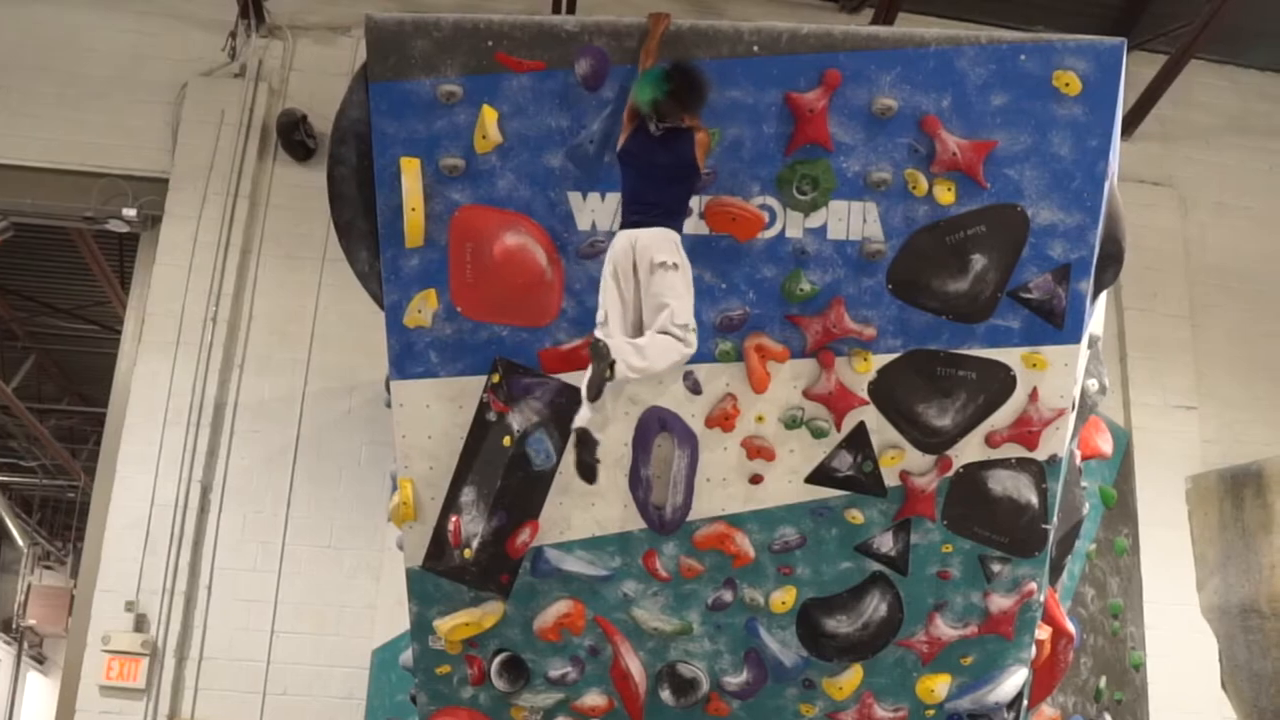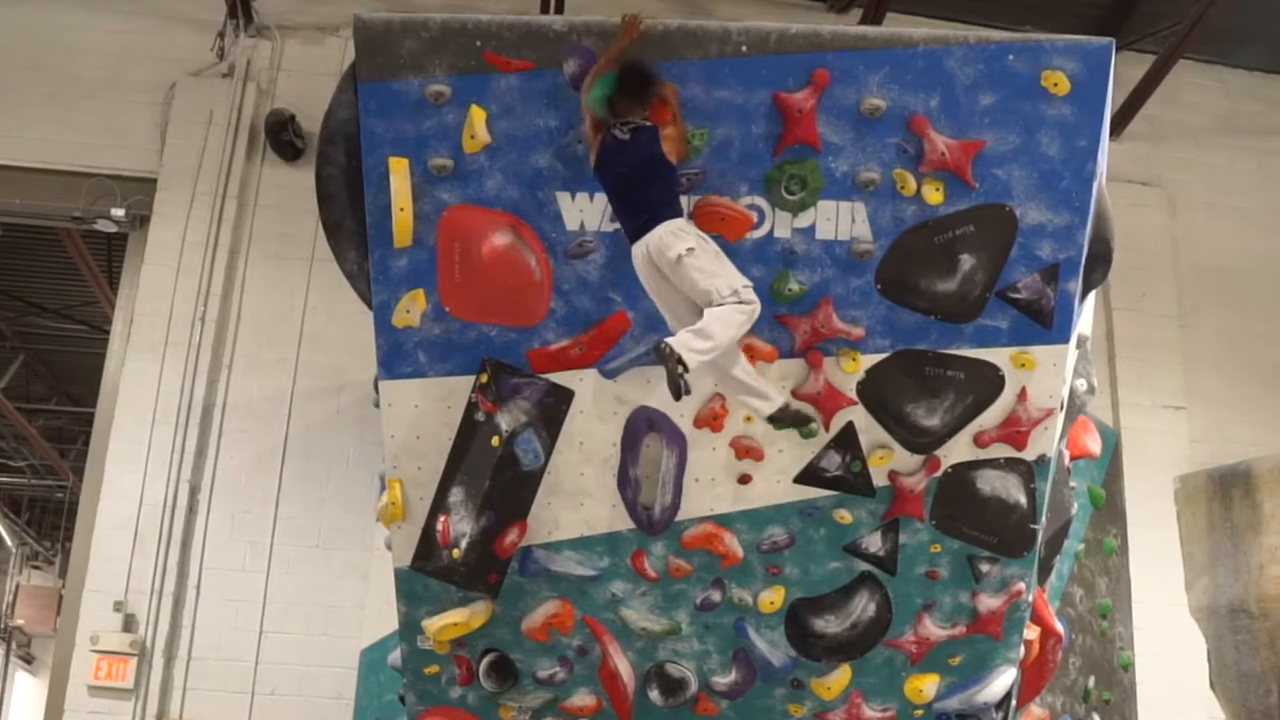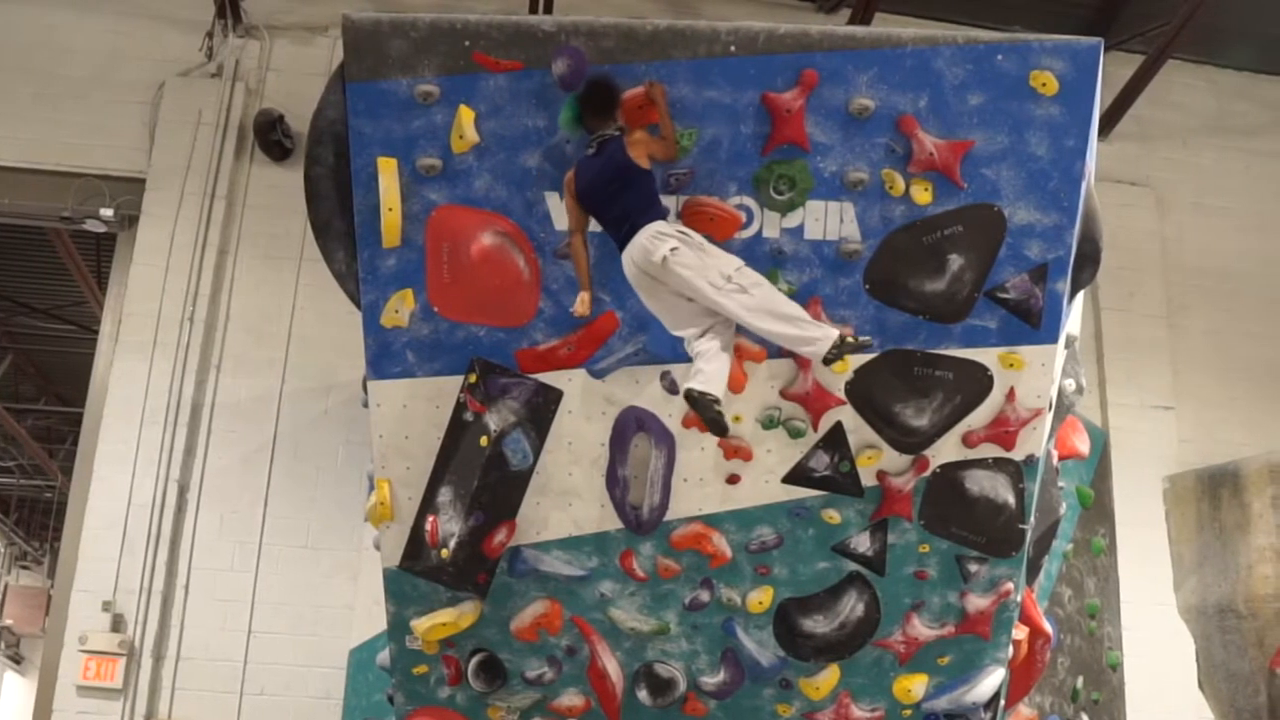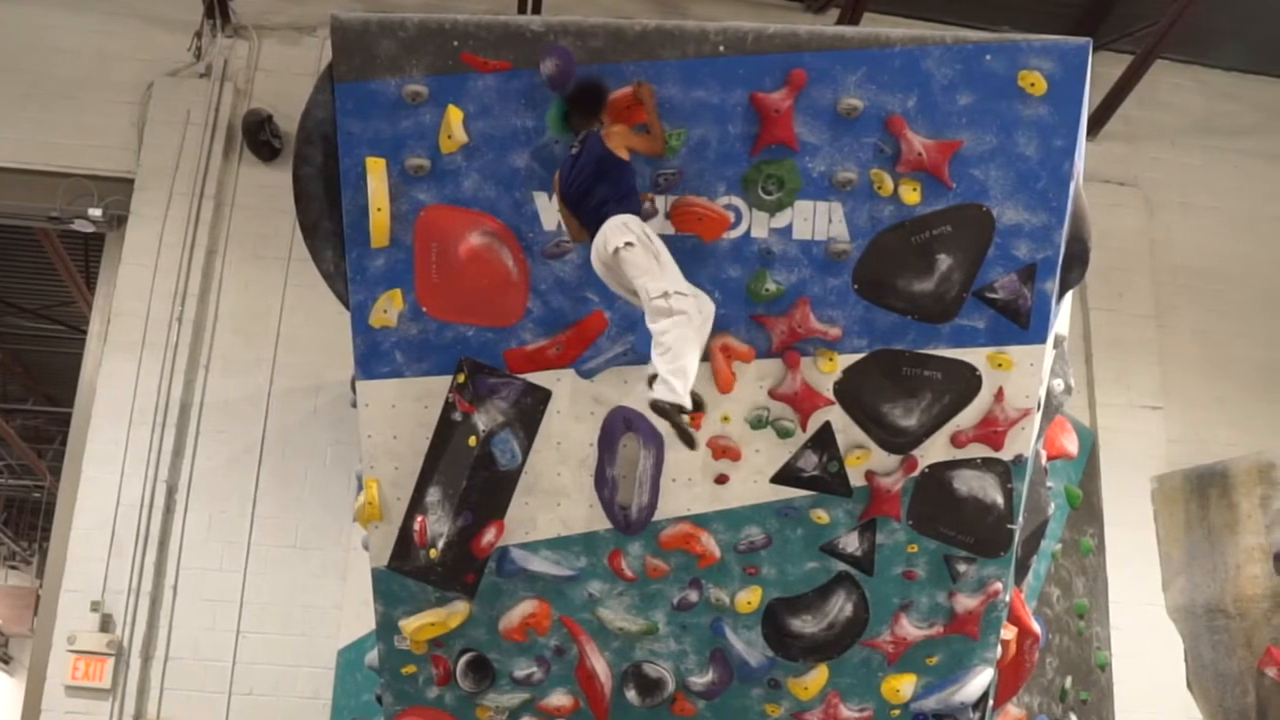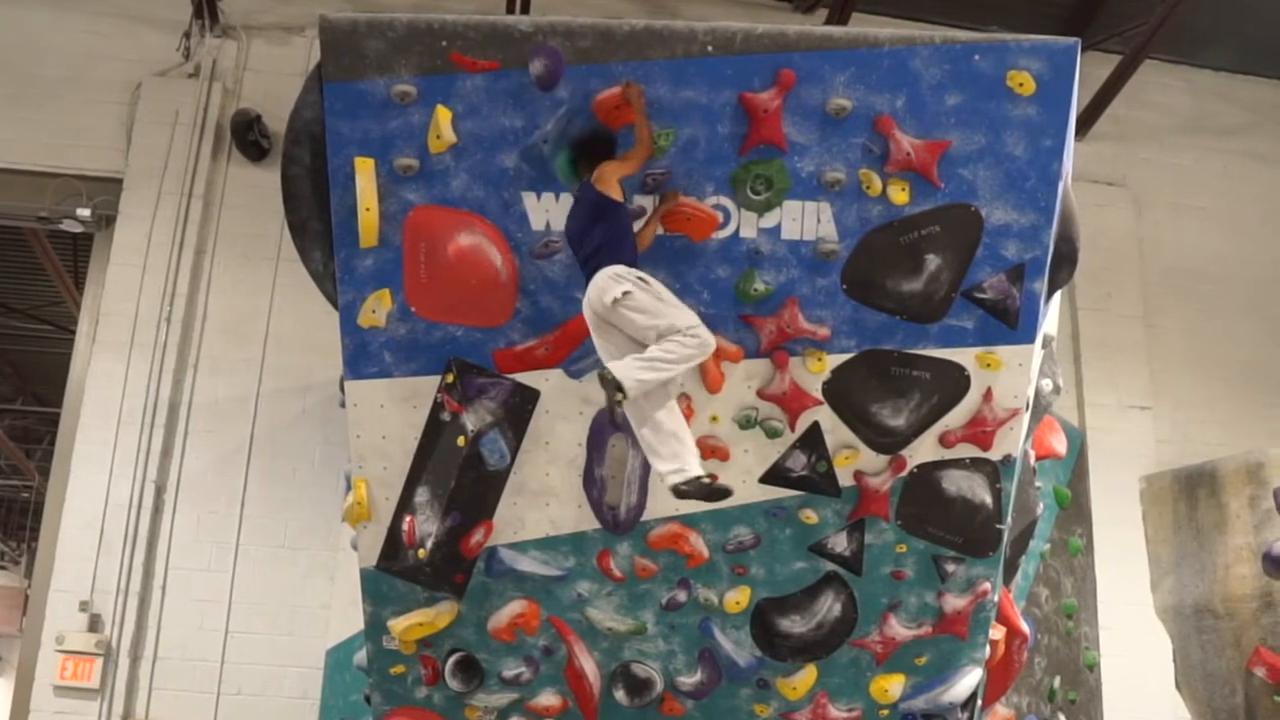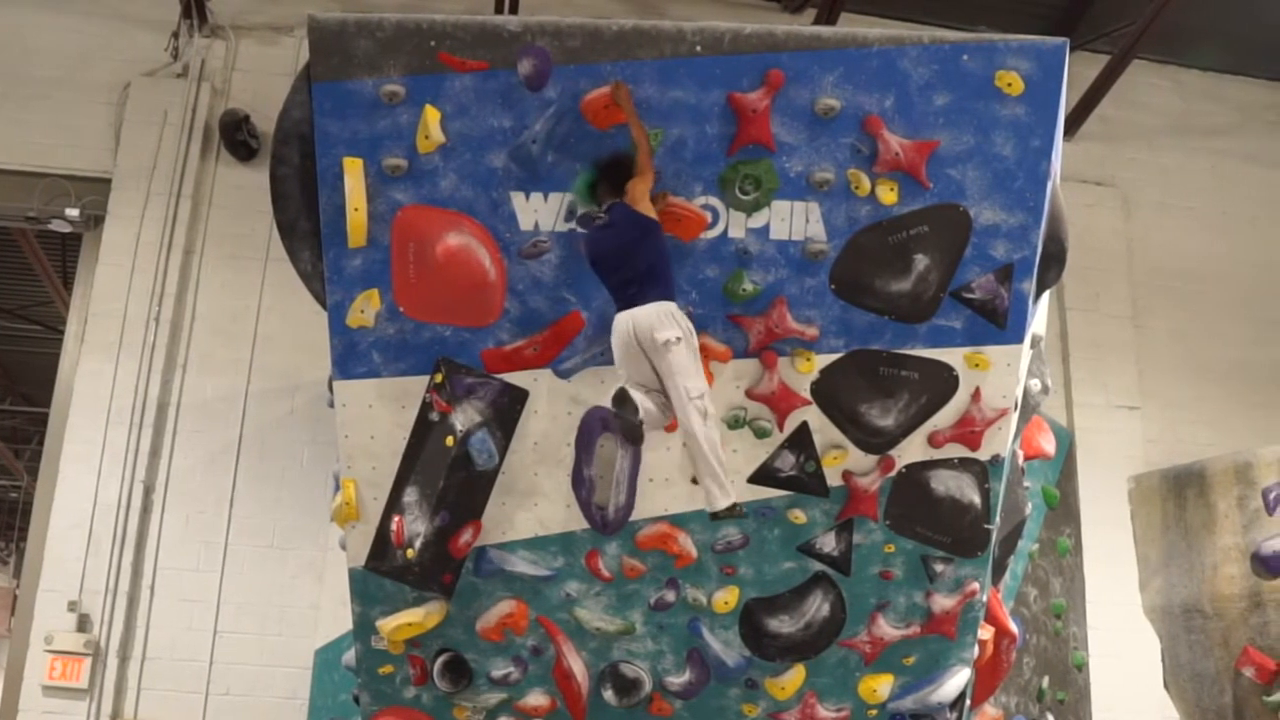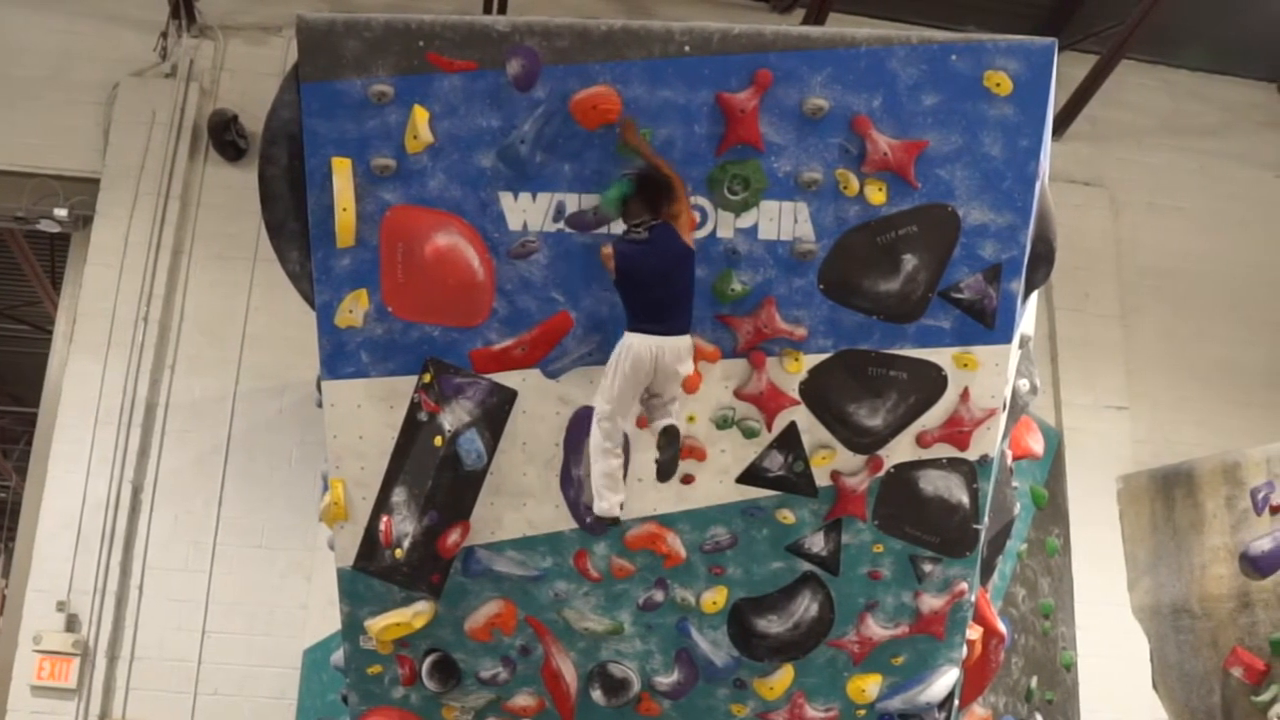
dt=0.7s
person 1, frame 1
left shoulder: (632, 129)
right shoulder: (697, 141)
left elbow: (641, 81)
left wrist: (653, 35)
right wrist: (689, 113)
left hip: (622, 243)
right hip: (662, 242)
left knee: (613, 340)
right knee: (676, 340)
left ankle: (586, 423)
right ankle: (612, 355)
person 1, frame 2
left shoulder: (598, 141)
right shoulder: (665, 136)
left elbow: (590, 90)
left wrist: (620, 45)
right wrist: (674, 106)
left hip: (640, 252)
right hip: (672, 237)
left knee: (709, 331)
right knee: (742, 302)
left ankle: (772, 404)
right ankle: (682, 351)
person 1, frame 3
left shoulder: (575, 176)
right shoulder: (634, 141)
left elbow: (576, 235)
right elbow: (670, 150)
left wrist: (585, 290)
right wrist: (661, 105)
left hip: (632, 261)
right hip: (658, 239)
left knee: (710, 323)
right knee: (742, 285)
left ankle: (704, 388)
right ankle: (825, 341)
person 1, frame 4
left shoulder: (563, 174)
right shoulder: (612, 135)
left elbow: (576, 232)
right elbow: (657, 146)
right wrist: (649, 105)
left hip: (602, 249)
right hip: (625, 232)
left knee: (699, 307)
right knee: (681, 309)
left ankle: (669, 376)
right ankle: (671, 397)
person 1, frame 5
left shoulder: (578, 216)
right shoulder: (605, 175)
right elbow: (644, 150)
left wrist: (659, 210)
right wrist: (637, 107)
left hip: (596, 298)
right hip: (617, 282)
left knee: (649, 394)
right knee: (695, 338)
left ankle: (684, 474)
right ankle: (623, 377)
person 1, frame 6
left shoulder: (590, 239)
right shoulder: (635, 200)
right elbow: (645, 153)
right wrist: (627, 107)
left hip: (623, 324)
right hip: (661, 316)
left knee: (649, 395)
right knee: (693, 406)
left ankle: (630, 400)
right ankle: (720, 500)
person 1, frame 7
left shoulder: (612, 252)
right shoulder: (679, 231)
right elbow: (678, 186)
right wrist: (638, 144)
left hip: (637, 345)
right hip: (677, 345)
left knee: (608, 422)
right knee: (663, 402)
left ankle: (607, 509)
right ankle: (667, 431)
